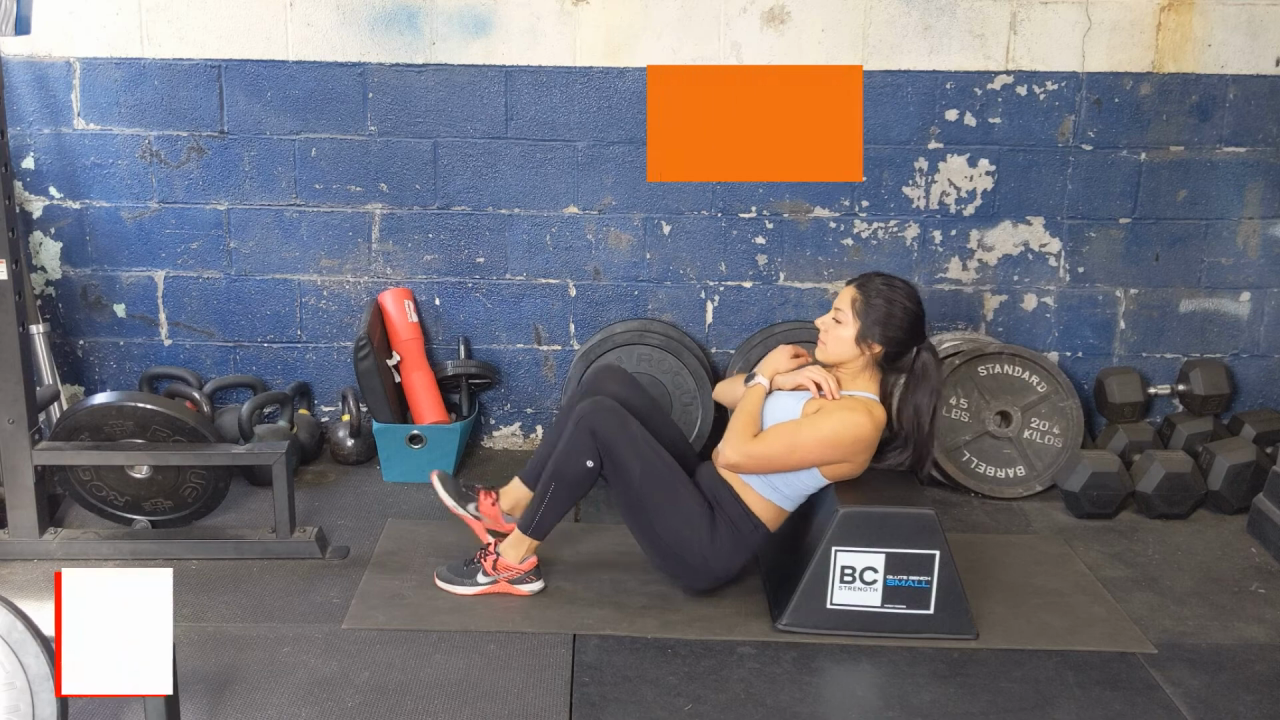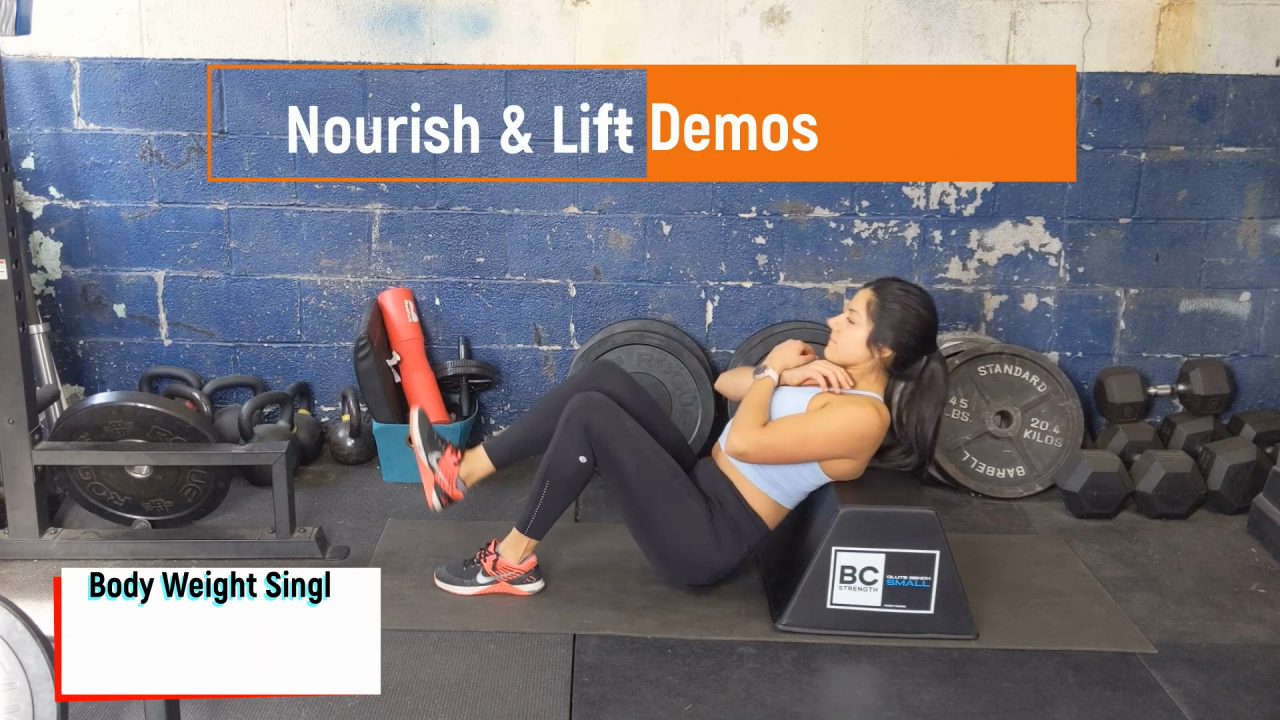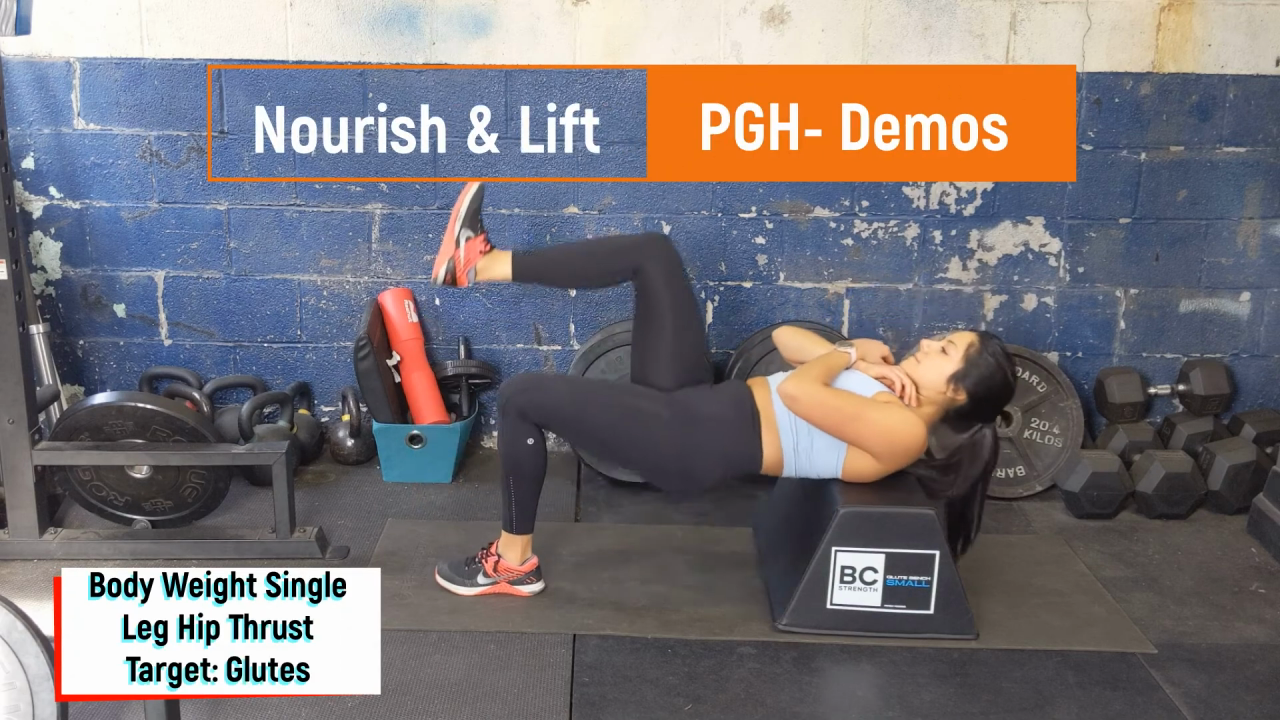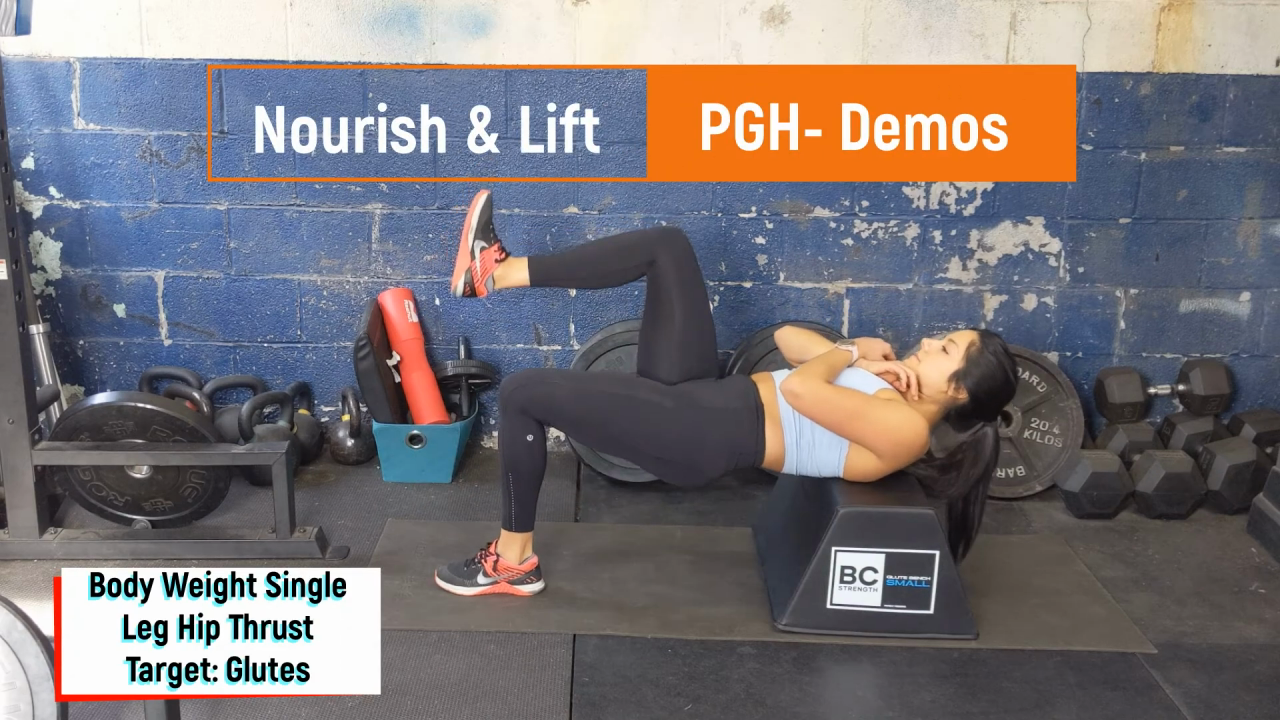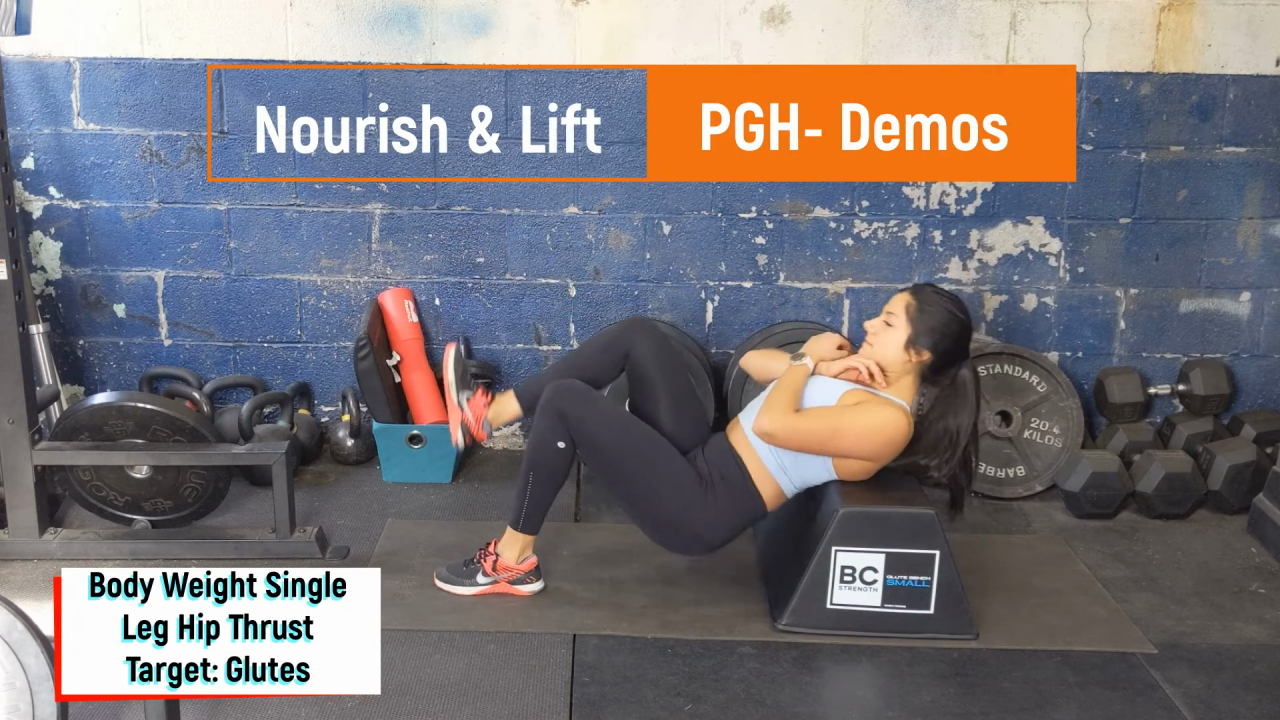
dt=1s
person 1, frame 1
left shoulder: (857, 420)
right shoulder: (831, 376)
left elbow: (736, 453)
right elbow: (722, 392)
left wrist: (764, 377)
right wrist: (780, 380)
left hip: (711, 543)
right hip: (702, 491)
left knee: (599, 417)
right knee: (608, 380)
left ankle: (514, 559)
right ankle: (505, 507)
person 1, frame 2
left shoulder: (862, 416)
right shoulder: (838, 380)
left elbow: (743, 441)
right elbow: (724, 383)
left wrist: (772, 371)
right wrist: (785, 374)
left hip: (704, 537)
right hip: (696, 482)
left knee: (588, 411)
right knee: (602, 378)
left ankle: (513, 561)
right ankle: (460, 471)
person 1, frame 3
left shoulder: (904, 430)
right shoulder: (894, 392)
left elbow: (798, 391)
right elbow: (785, 337)
left wrist: (848, 356)
right wrist: (855, 357)
left hip: (696, 441)
right hip: (697, 403)
left knee: (521, 396)
right knee: (652, 251)
left ankle: (512, 563)
right ankle: (481, 264)
person 1, frame 4
left shoulder: (905, 429)
right shoulder: (891, 394)
left elbow: (800, 387)
right elbow: (788, 338)
left wrist: (849, 352)
right wrist: (855, 355)
left hip: (699, 435)
right hip: (699, 396)
left knee: (522, 392)
right knee: (667, 245)
left ankle: (513, 561)
right ankle: (497, 272)
person 1, frame 5
left shoulder: (888, 421)
right shoulder: (867, 377)
left elbow: (772, 423)
right elbow: (751, 362)
left wrist: (808, 360)
right wrist: (819, 364)
left hip: (702, 508)
right hip: (704, 459)
left knee: (567, 400)
right knee: (637, 334)
left ankle: (511, 562)
right ankle: (488, 413)
